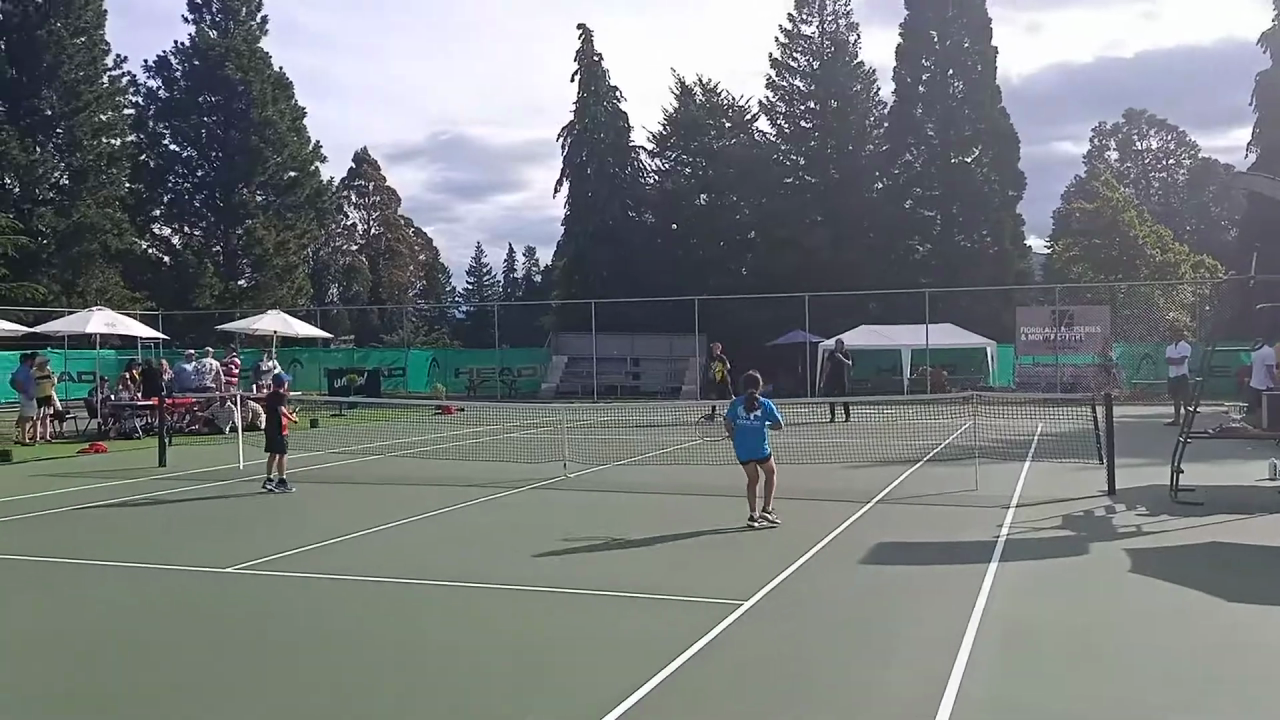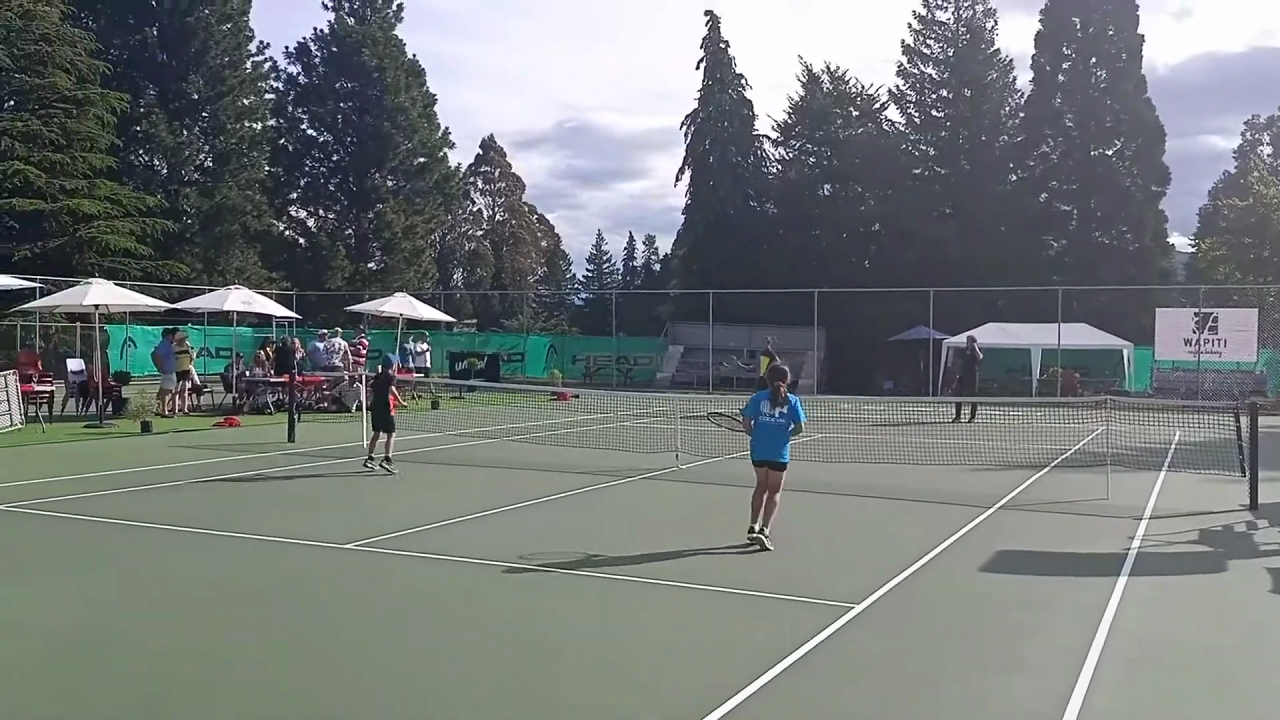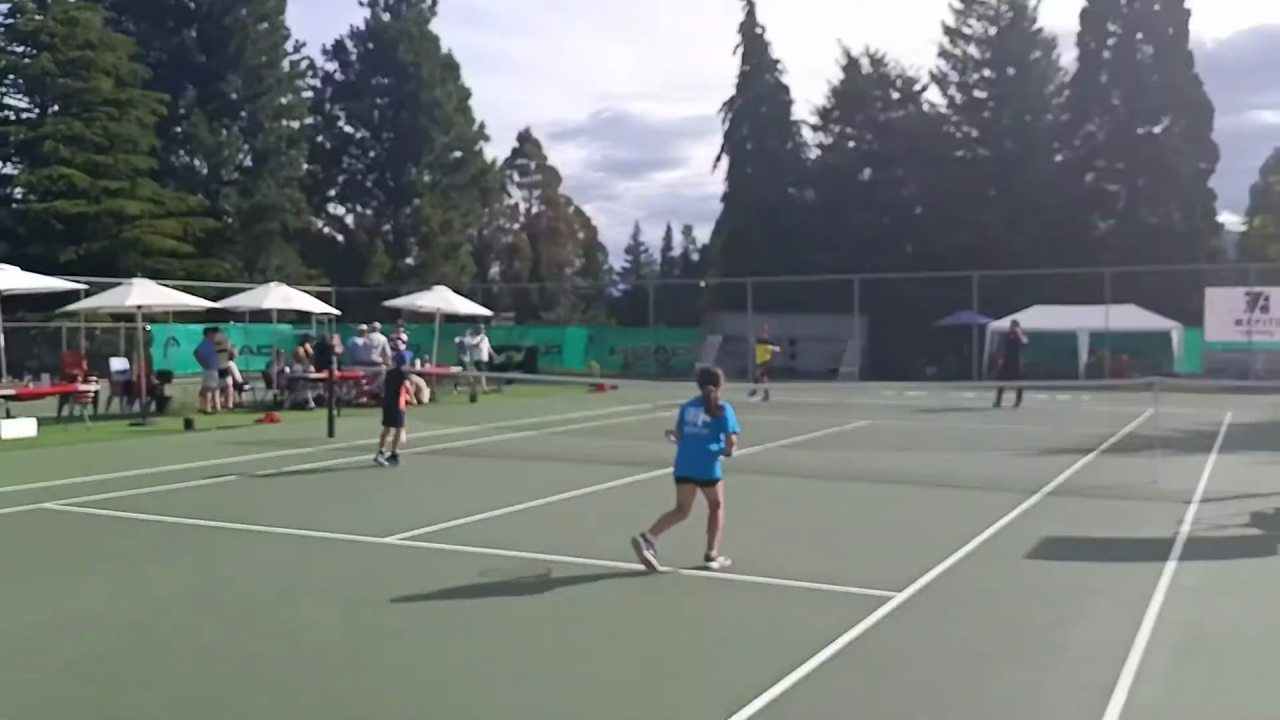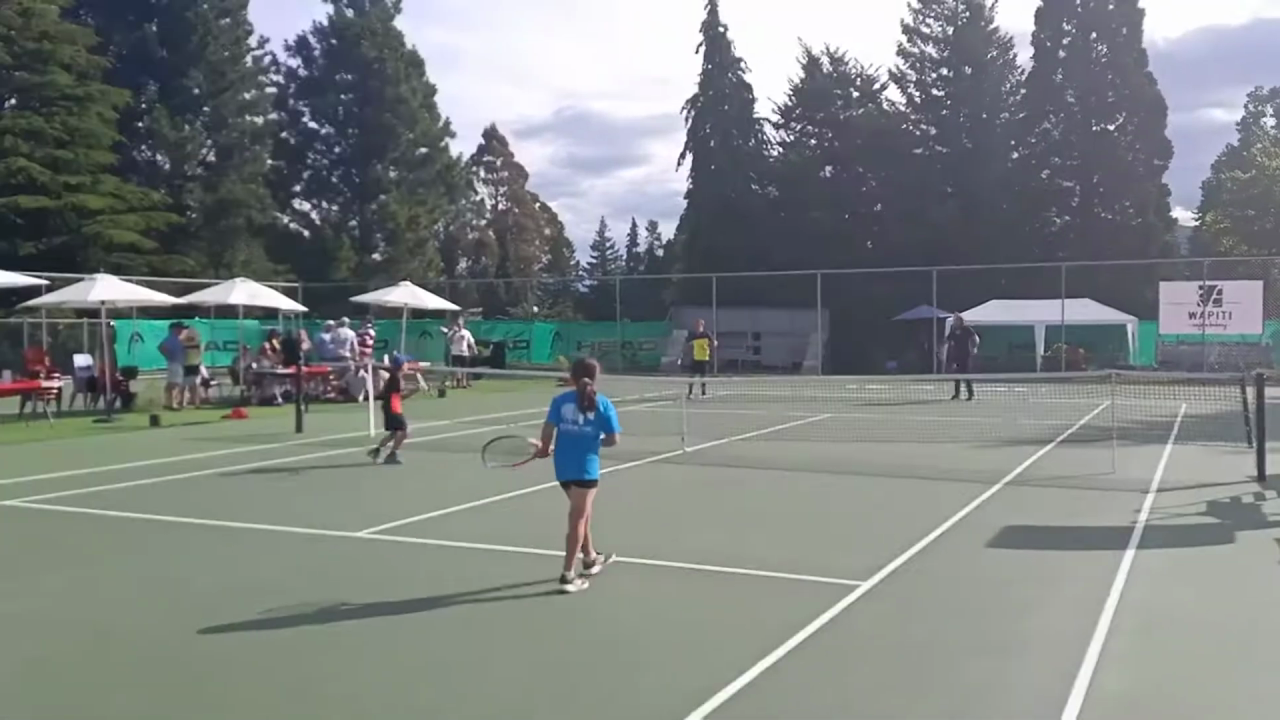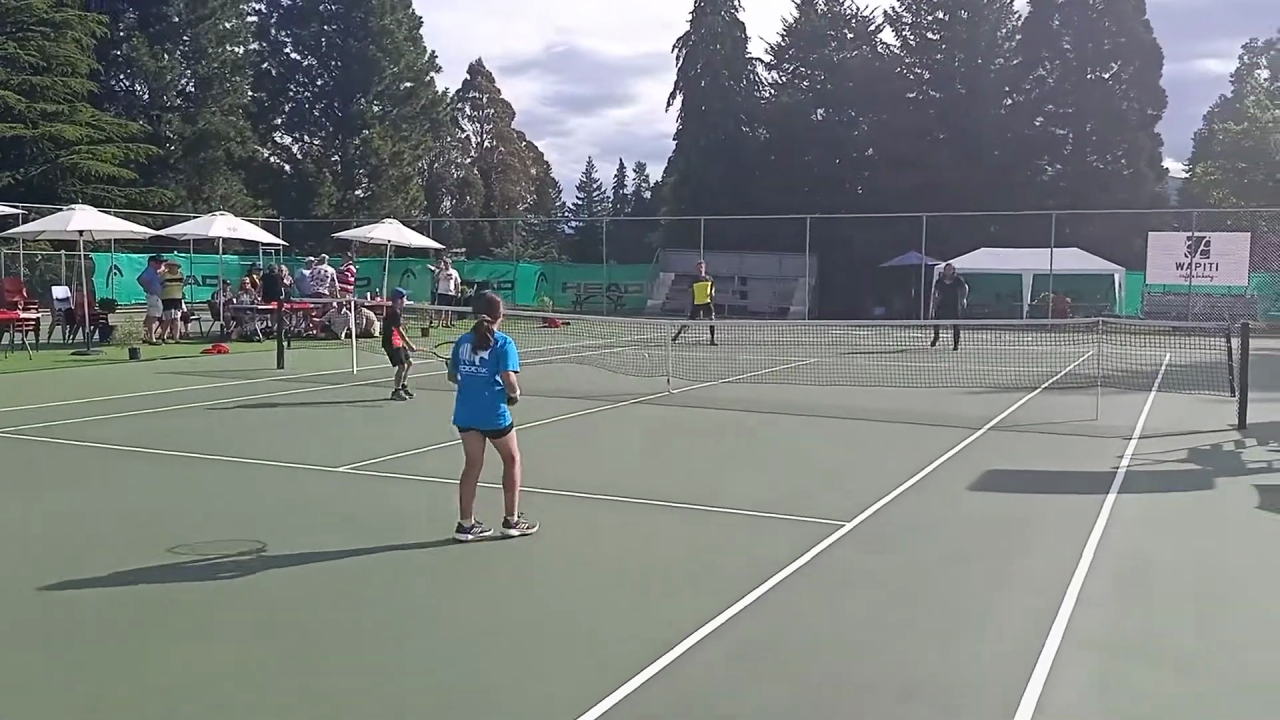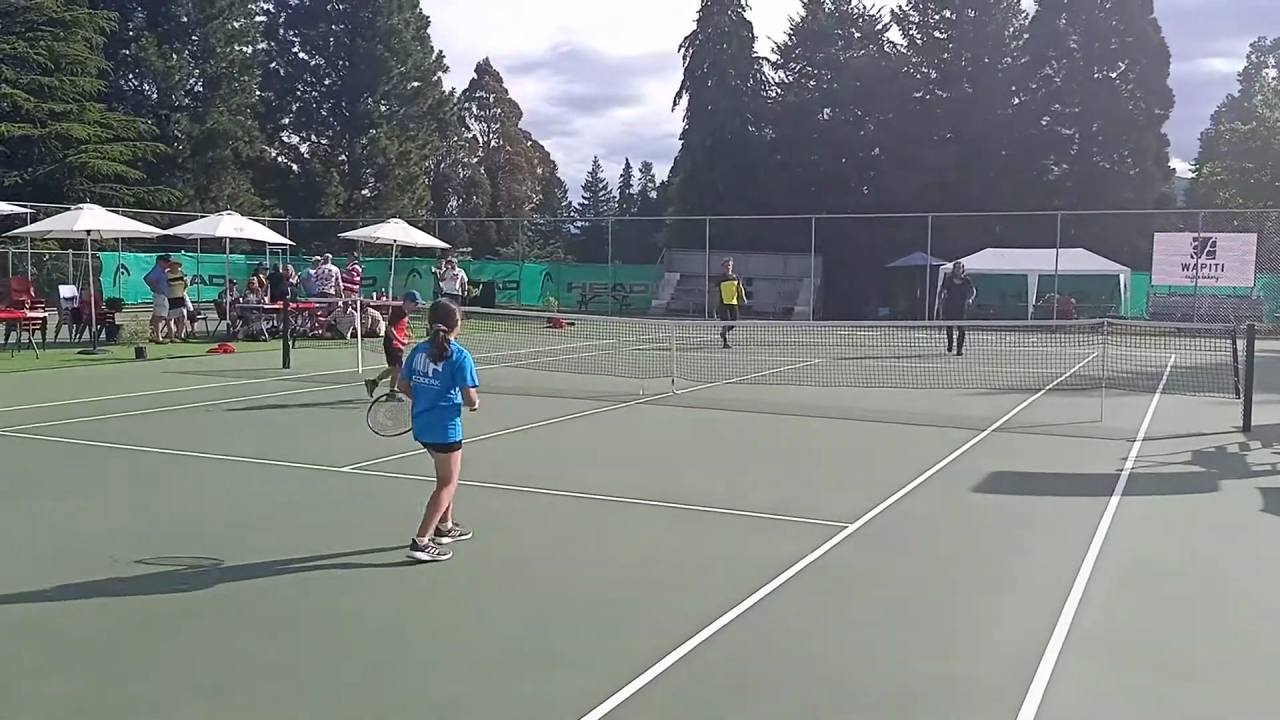
dt=0.7s
person 1, frame 1
left shoulder: (736, 403)
right shoulder: (765, 404)
left elbow: (728, 425)
right elbow: (779, 425)
left hip: (741, 449)
right hip: (759, 448)
left knee: (753, 480)
right knee: (771, 474)
left ankle: (753, 516)
right ankle: (767, 510)
person 1, frame 2
left shoulder: (757, 397)
right shoulder: (792, 401)
left elbow: (746, 423)
right elbow: (800, 428)
left hip: (758, 452)
right hip: (779, 452)
left knee: (761, 487)
right knee: (774, 492)
left ankle: (754, 527)
right ankle: (763, 531)
person 1, frame 3
left shoulder: (688, 407)
right shoulder: (723, 409)
left elbow: (678, 435)
right elbow: (731, 441)
right wrist: (728, 450)
left hip: (683, 465)
right hip: (707, 465)
left knee: (681, 510)
right knee: (716, 506)
left ankle: (647, 538)
right ankle: (712, 554)
person 1, frame 4
left shoulder: (560, 401)
right shoulder: (603, 404)
left elbow: (547, 430)
right elbow: (612, 440)
left wrist: (544, 448)
left hip: (563, 467)
right hip: (585, 468)
left knee: (580, 514)
right knee: (578, 518)
left ankle: (591, 558)
right ankle: (568, 575)
person 1, frame 5
left shoulder: (463, 341)
right shoulder: (504, 343)
left elbow: (452, 375)
right elbow: (508, 379)
right wrist: (515, 393)
left hip: (465, 413)
right hip: (494, 413)
left knee: (472, 465)
right knee: (512, 461)
left ankle: (466, 523)
right ankle: (512, 520)
person 1, frame 6
left shoulder: (418, 350)
right shoulder: (460, 356)
left elbow: (403, 384)
right elbow: (469, 398)
right wrist: (475, 404)
left hip: (422, 424)
right hip: (444, 427)
left knee: (448, 473)
right knee: (447, 484)
left ankle: (445, 526)
right ankle: (421, 541)
